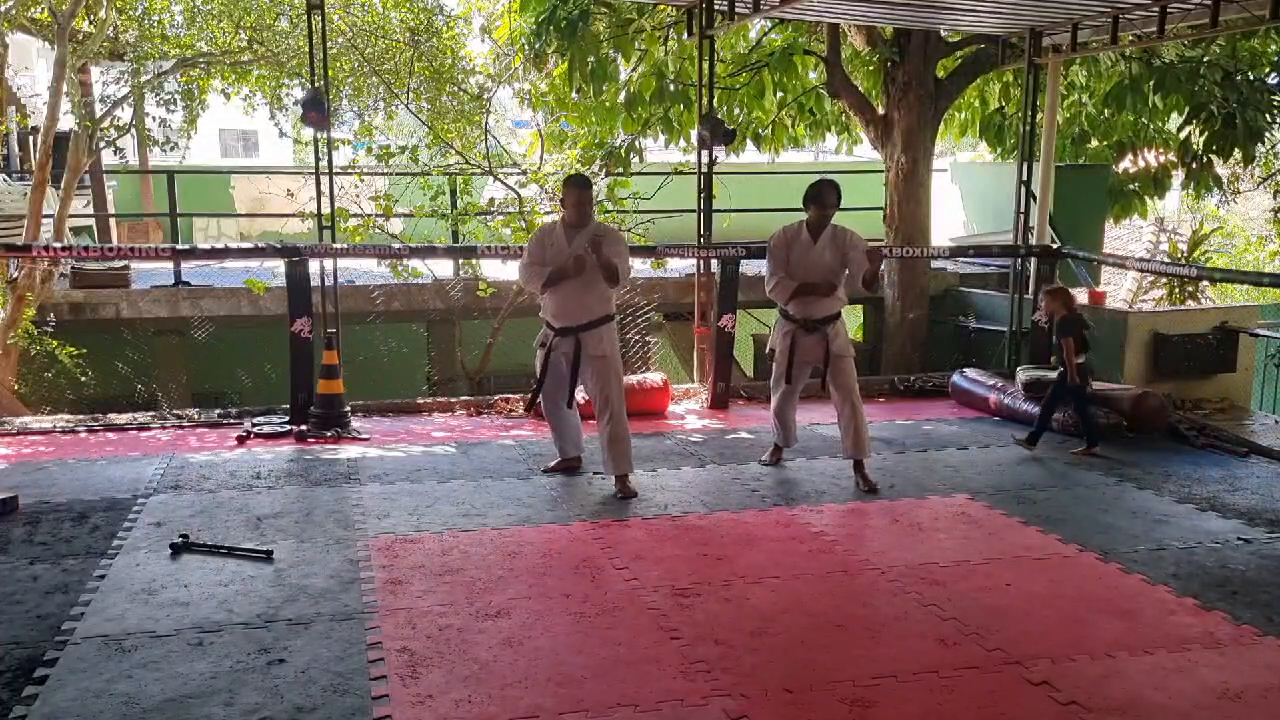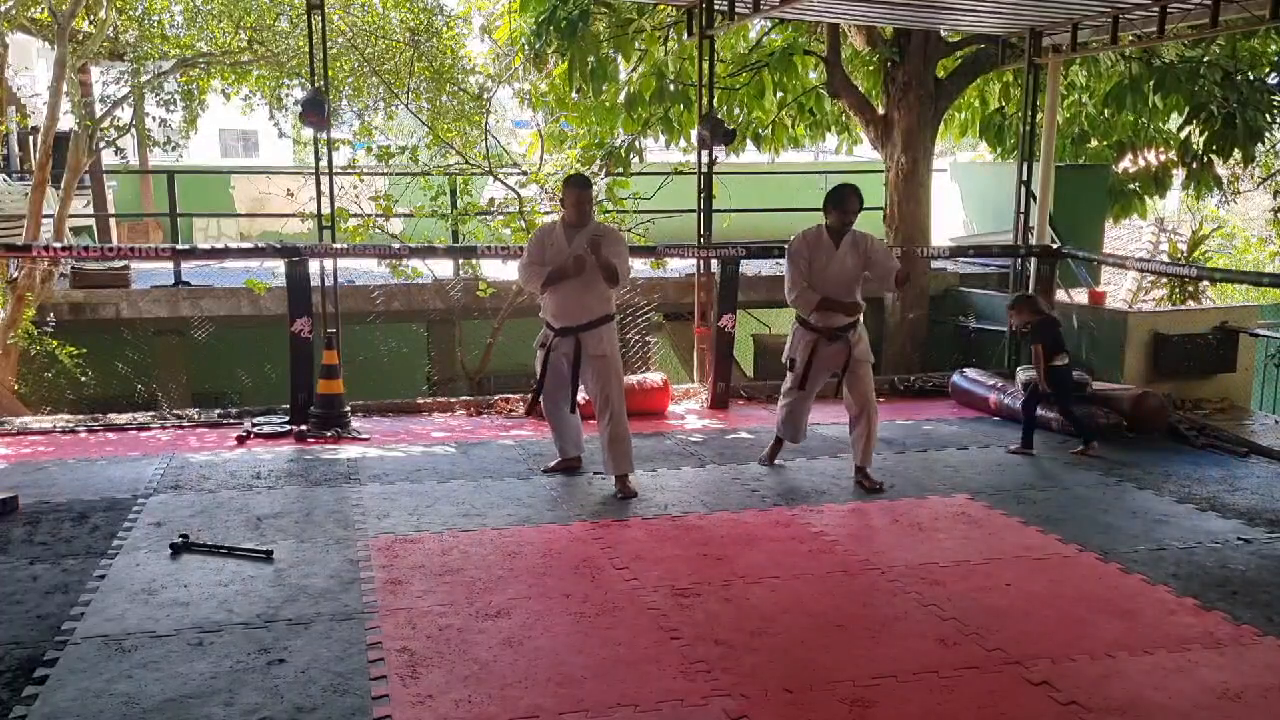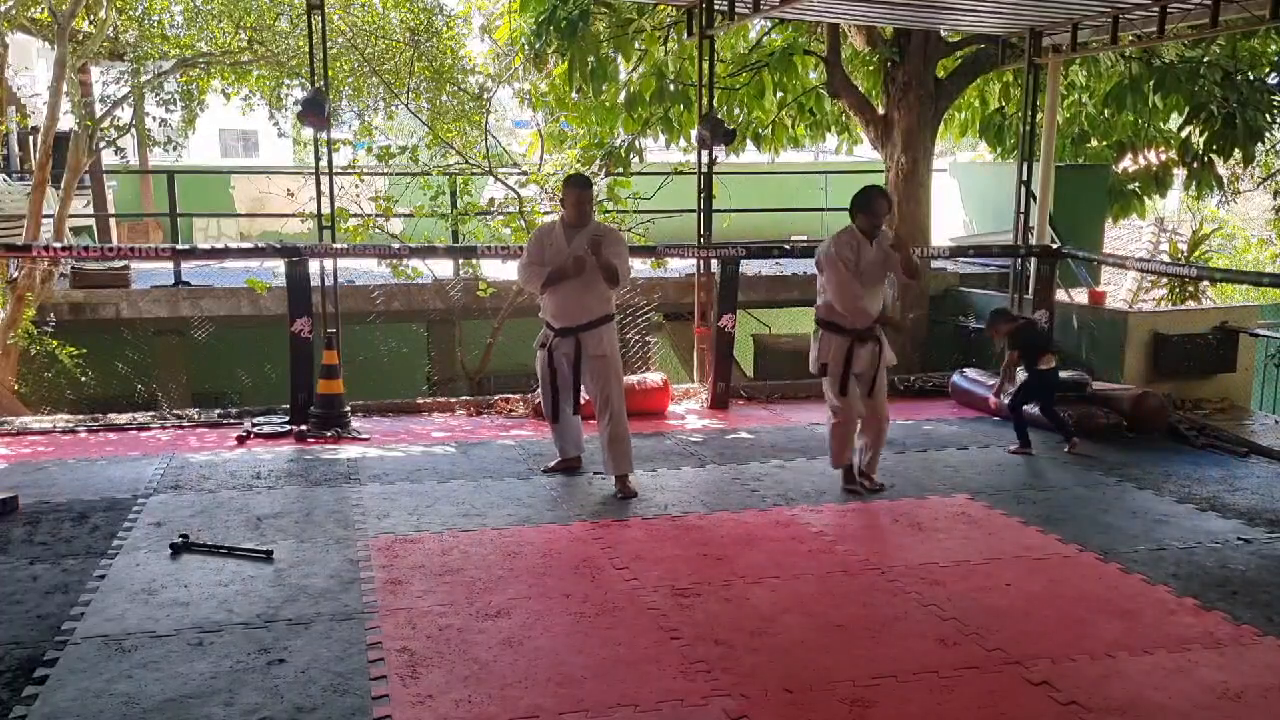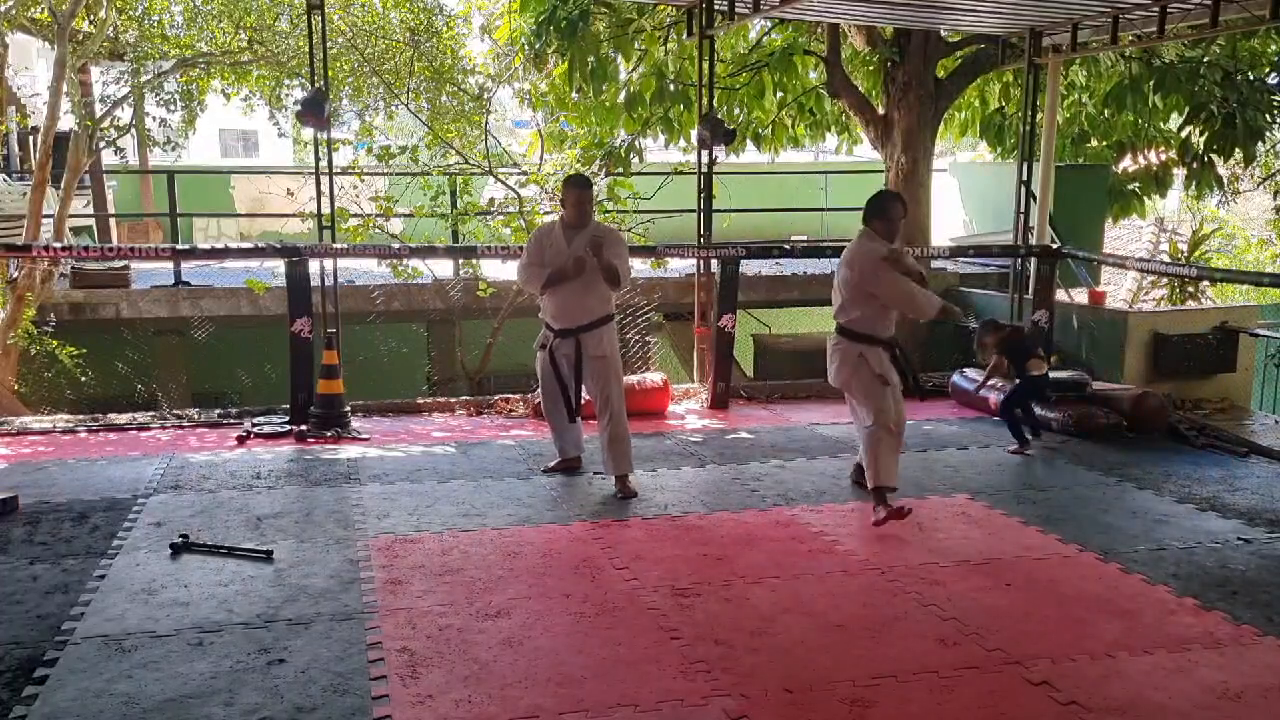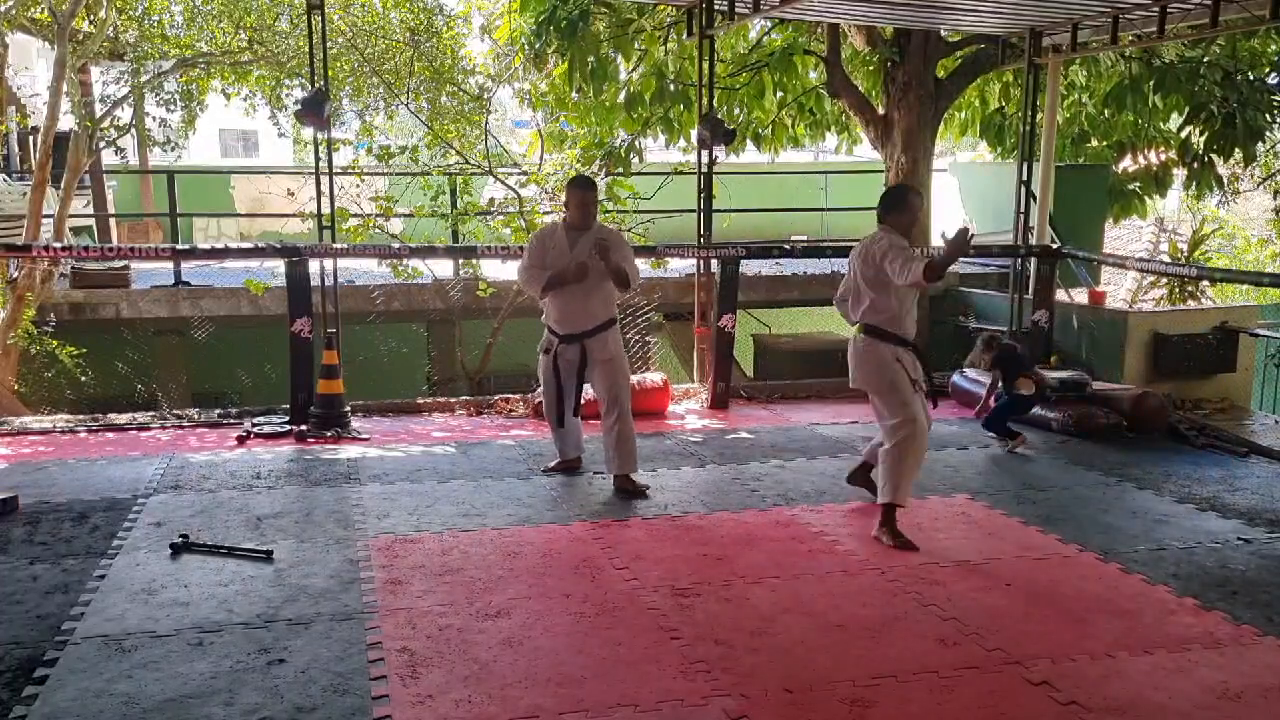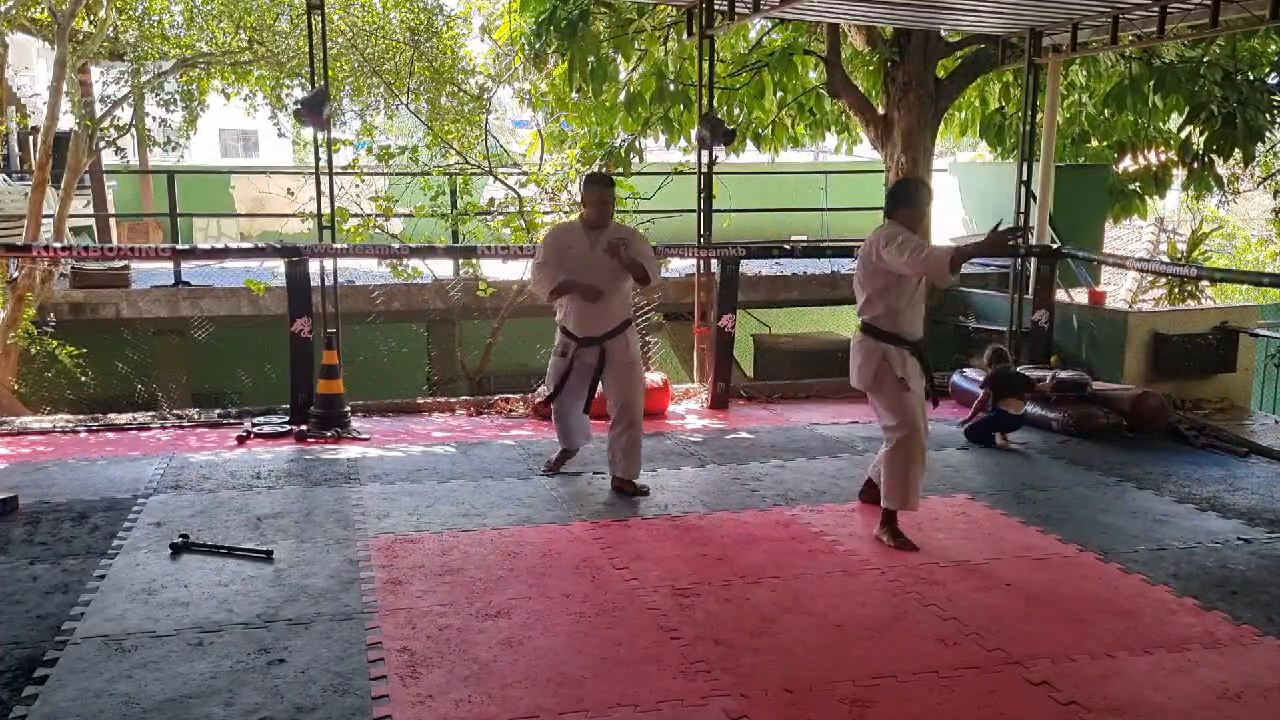
dt=0.2s
person 1, frame 1
left shoulder: (846, 239)
right shoulder: (784, 238)
left elbow: (866, 281)
right elbow: (775, 286)
left wrist: (874, 266)
right wrist: (814, 288)
left hip: (830, 330)
right hip: (792, 329)
left knee: (848, 396)
right knee: (783, 394)
left ankle: (859, 468)
right ankle: (780, 444)
person 1, frame 2
left shoulder: (865, 244)
right shoulder: (803, 243)
left elbow: (892, 280)
right elbow: (797, 295)
left wrist: (903, 271)
right wrist: (838, 305)
left hip: (850, 337)
right hip: (812, 336)
left knee: (864, 404)
right knee: (795, 397)
left ankle: (861, 470)
right ankle: (779, 441)
person 1, frame 3
left shoulder: (884, 241)
right shoulder: (836, 247)
left elbow: (910, 274)
right elbow: (847, 299)
left wrist: (904, 254)
right wrist: (886, 319)
left hip: (870, 340)
right hip: (836, 339)
left knee: (877, 413)
right knee: (845, 410)
left ankle: (865, 470)
right ankle: (847, 472)
person 1, frame 4
left shoulder: (886, 250)
right shoulder: (865, 253)
left elbow: (919, 282)
right elbow: (907, 296)
left wrist: (905, 268)
right wrist: (950, 311)
left hip: (879, 348)
right hip: (857, 350)
left knee: (892, 419)
right knee: (880, 420)
left ankle: (862, 470)
right ankle: (880, 501)
person 1, frame 5
left shoulder: (869, 247)
right shoulder: (890, 244)
left elbow: (843, 300)
right elbow: (912, 273)
right wrist: (949, 256)
left hip: (883, 347)
right hip: (883, 350)
left knee: (905, 421)
right knee: (909, 428)
left ankle: (863, 470)
right ankle: (887, 522)
person 1, frame 6
left shoulder: (891, 240)
right shoulder: (890, 239)
left elbow: (928, 271)
right elbow: (927, 260)
right wrist: (984, 247)
left hip: (898, 350)
right hip: (884, 352)
left knee: (910, 428)
right knee: (907, 432)
left ankle: (873, 487)
right ankle: (888, 523)
person 2, frame 1
left shoulder: (609, 235)
right shoulder: (544, 235)
left elbow: (618, 277)
right elbow: (528, 276)
left wrist: (601, 257)
right wrist: (565, 270)
left hip: (596, 334)
right hip: (555, 334)
left knee: (610, 402)
right knee: (555, 400)
left ankle: (621, 475)
right ankle: (570, 455)
person 2, frame 2
left shoulder: (609, 236)
right shoulder: (543, 236)
left elbow: (618, 277)
right elbow: (527, 275)
left wrist: (600, 257)
right wrist: (565, 270)
left hip: (596, 334)
right hip: (555, 334)
left knee: (610, 403)
right knee: (554, 400)
left ankle: (621, 475)
right ankle: (570, 455)
person 2, frame 3
left shoulder: (609, 235)
right shoulder: (543, 235)
left elbow: (618, 278)
right elbow: (527, 276)
left wrist: (600, 258)
right wrist: (565, 270)
left hip: (596, 334)
right hip: (555, 334)
left knee: (610, 403)
right knee: (556, 401)
left ankle: (621, 475)
right ankle: (570, 455)
person 2, frame 4
left shoulder: (608, 236)
right shoulder: (543, 236)
left elbow: (619, 280)
right elbow: (527, 276)
left wrist: (601, 259)
right wrist: (565, 271)
left hip: (596, 335)
right hip: (555, 335)
left knee: (610, 404)
right knee: (556, 402)
left ankle: (621, 475)
right ankle: (570, 455)
person 2, frame 5
left shoulder: (611, 239)
right shoulder: (544, 237)
left elbow: (629, 281)
right elbow: (528, 278)
left wrist: (610, 263)
right wrist: (565, 276)
left hip: (601, 338)
right hip: (558, 339)
left knee: (617, 403)
right knee: (556, 404)
left ankle: (622, 475)
right ankle: (570, 456)
person 2, frame 6
left shoulder: (628, 236)
right shoulder: (559, 236)
left elbow: (650, 274)
right elbow: (541, 278)
left wrist: (624, 260)
right wrist: (577, 287)
left hip: (617, 340)
right hip: (573, 341)
left knee: (628, 408)
right knee: (563, 402)
left ankle: (623, 476)
right ankle: (570, 445)
